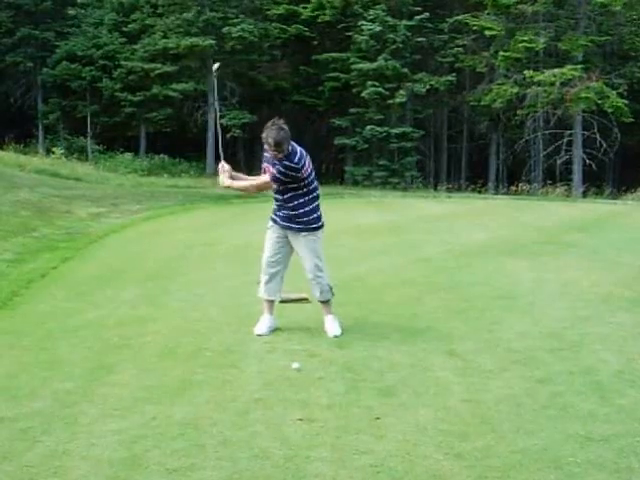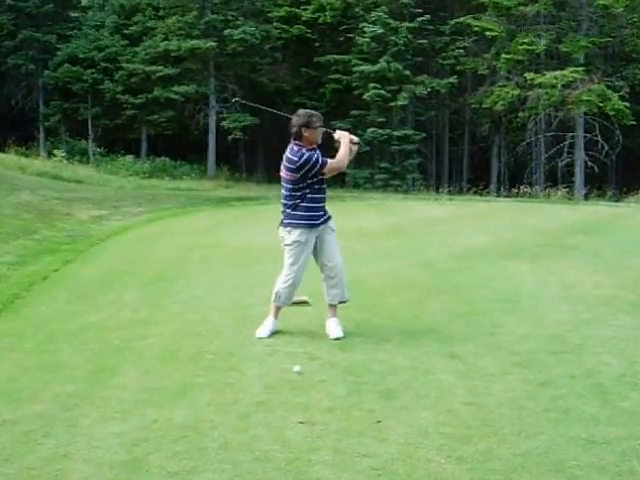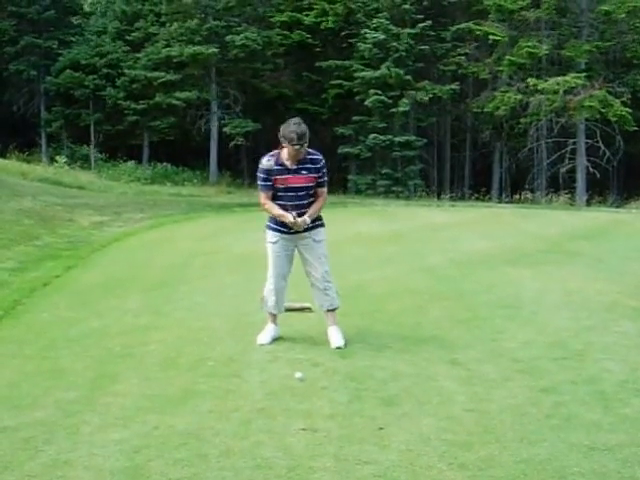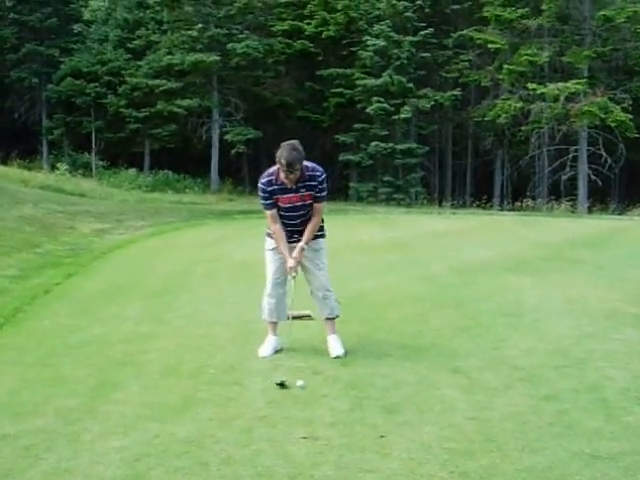
dt=1s
person 1, frame 1
left shoulder: (294, 161)
right shoulder: (271, 152)
left elbow: (261, 186)
right elbow: (263, 181)
left wrist: (229, 183)
right wrist: (232, 174)
left hip: (305, 224)
right hip: (279, 221)
left knee: (315, 269)
right knee: (270, 266)
left ankle: (329, 316)
right ankle: (268, 316)
person 1, frame 2
left shoulder: (307, 150)
right shoulder: (299, 157)
left elbow: (327, 170)
right elbow: (338, 165)
left wrist: (347, 147)
right wrist: (344, 141)
left hip: (321, 222)
right hip: (298, 226)
left knee: (334, 267)
right knee: (292, 274)
left ankle: (332, 318)
right ankle: (272, 318)
person 1, frame 3
left shoulder: (316, 161)
right shoulder: (268, 164)
left elbow: (322, 196)
right elbow: (265, 201)
left wrist: (305, 219)
right wrist: (287, 217)
left hip: (311, 229)
right hip: (278, 231)
left knee: (321, 276)
right knee: (275, 278)
left ankle: (333, 326)
right ankle: (272, 325)
person 1, frame 4
left shoulder: (317, 175)
right shoulder: (266, 181)
left elbow: (317, 215)
right elbow: (274, 222)
left wrist: (301, 247)
right wrist: (287, 256)
left hip: (311, 238)
right hip: (278, 240)
left knee: (321, 284)
right knee: (274, 287)
left ankle: (332, 335)
right ankle: (272, 337)
